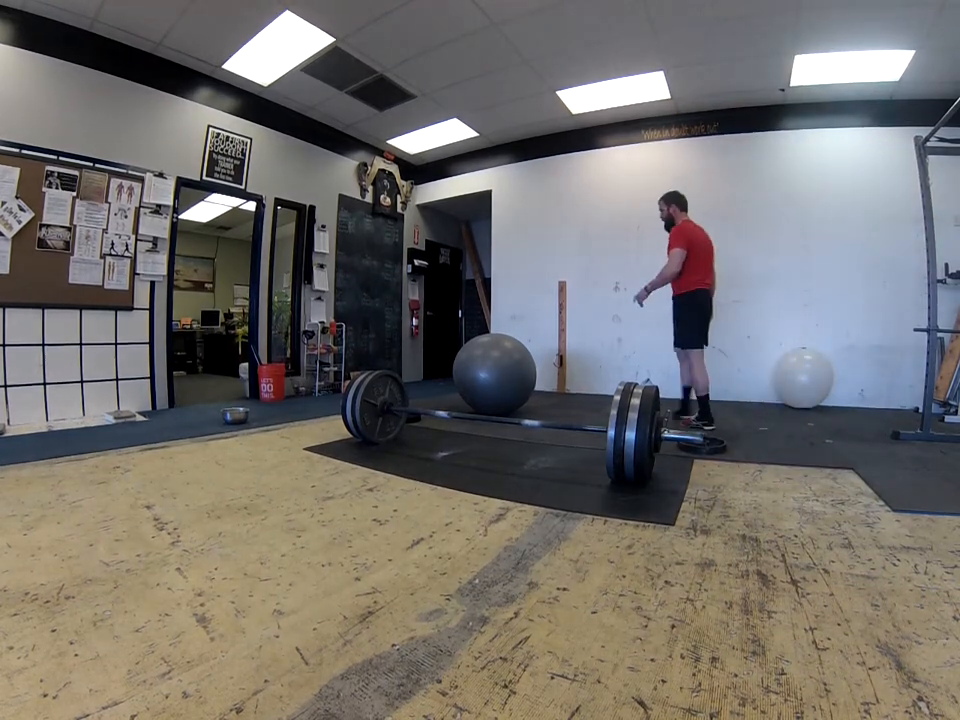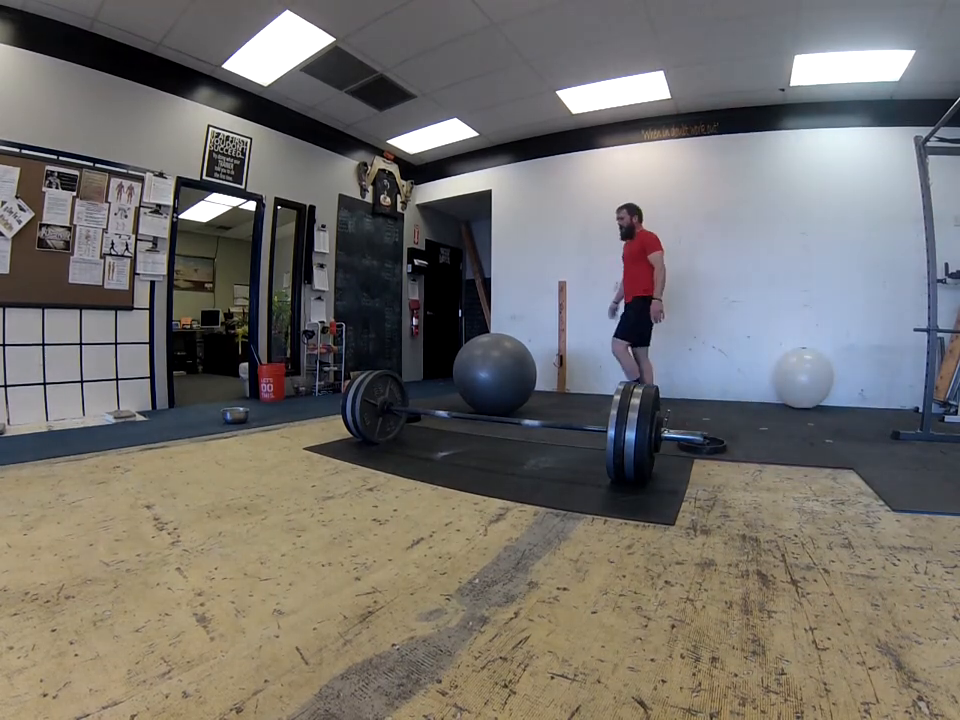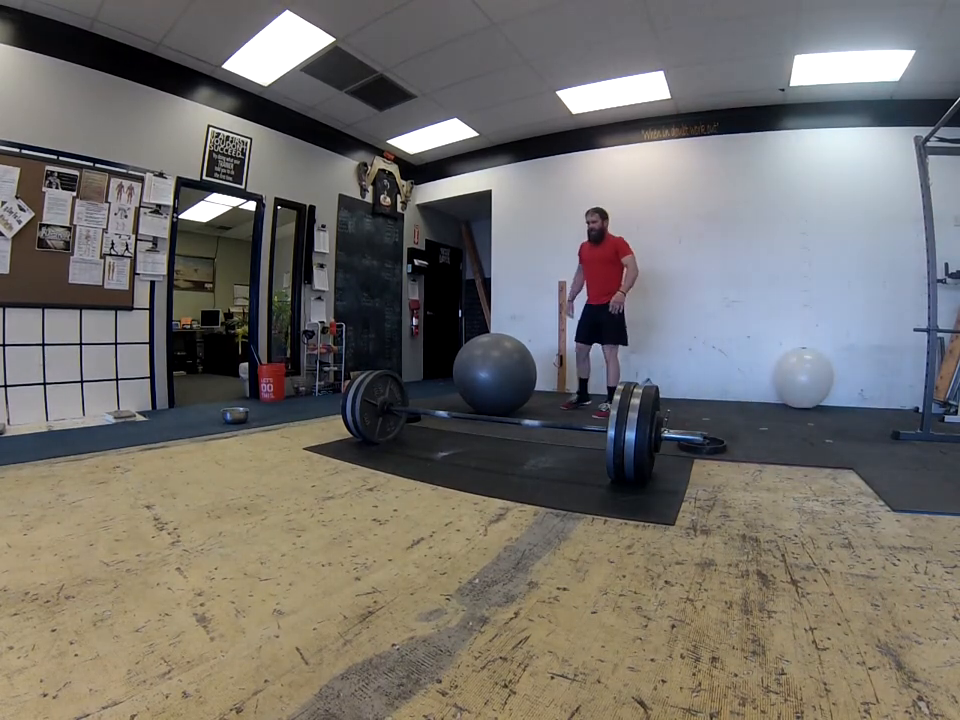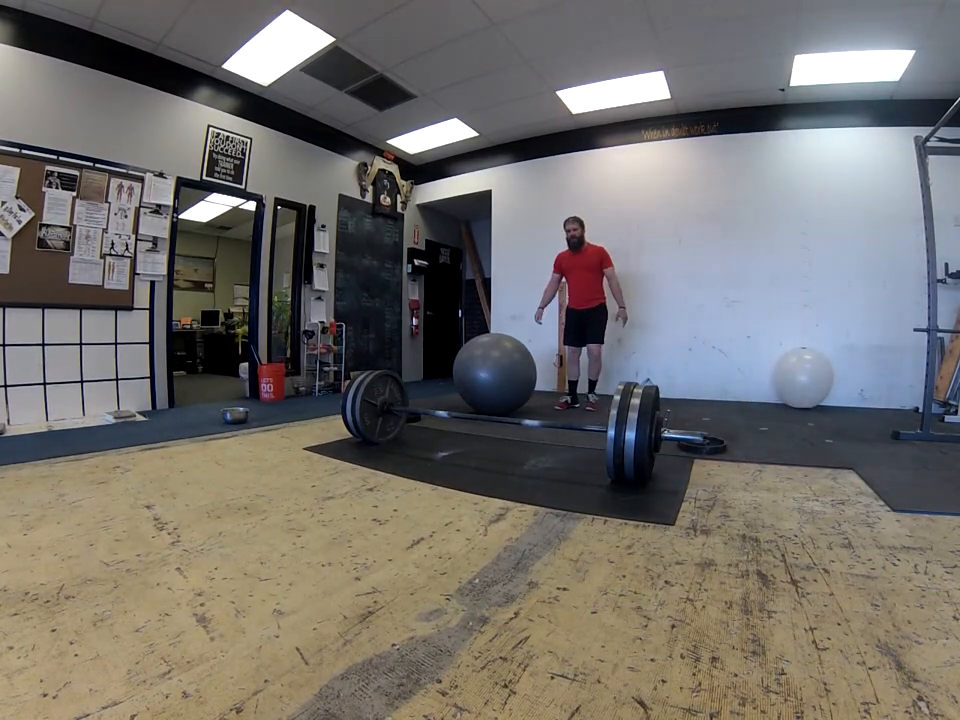
dt=0.5s
person 1, frame 1
left shoulder: (680, 231)
right shoulder: (699, 232)
left elbow: (673, 268)
left wrist: (647, 289)
left hip: (688, 299)
right hip: (702, 298)
left knee: (693, 357)
right knee: (686, 354)
left ankle: (705, 416)
right ankle: (685, 406)
person 1, frame 2
left shoulder: (648, 239)
right shoulder: (629, 244)
left elbow: (659, 268)
left wrist: (656, 299)
right wrist: (616, 300)
left hip: (643, 304)
right hip: (634, 303)
left knee: (618, 346)
right knee: (640, 355)
person 1, frame 3
left shoulder: (618, 243)
right shoulder: (584, 247)
left elbow: (632, 268)
left wrist: (622, 292)
right wrist: (570, 299)
left hip: (611, 307)
right hip: (591, 306)
left knee: (609, 353)
right knee: (580, 350)
left ankle: (609, 402)
right ankle: (582, 395)
person 1, frame 4
left shoulder: (599, 252)
right shoulder: (561, 258)
left elbow: (612, 279)
right elbow: (553, 284)
left wrist: (621, 306)
right wrist: (541, 307)
left hip: (596, 309)
right hip: (573, 311)
left knee: (594, 351)
right knee: (572, 354)
left ankle: (592, 393)
right ankle: (572, 396)
